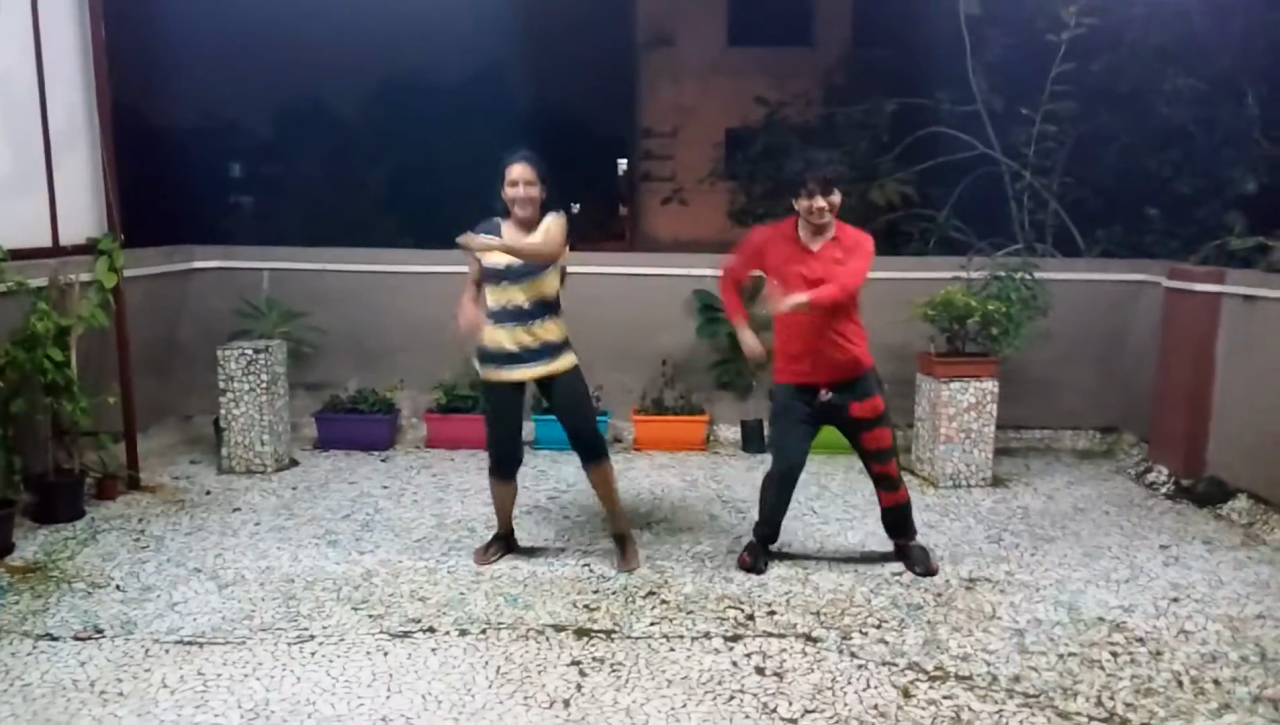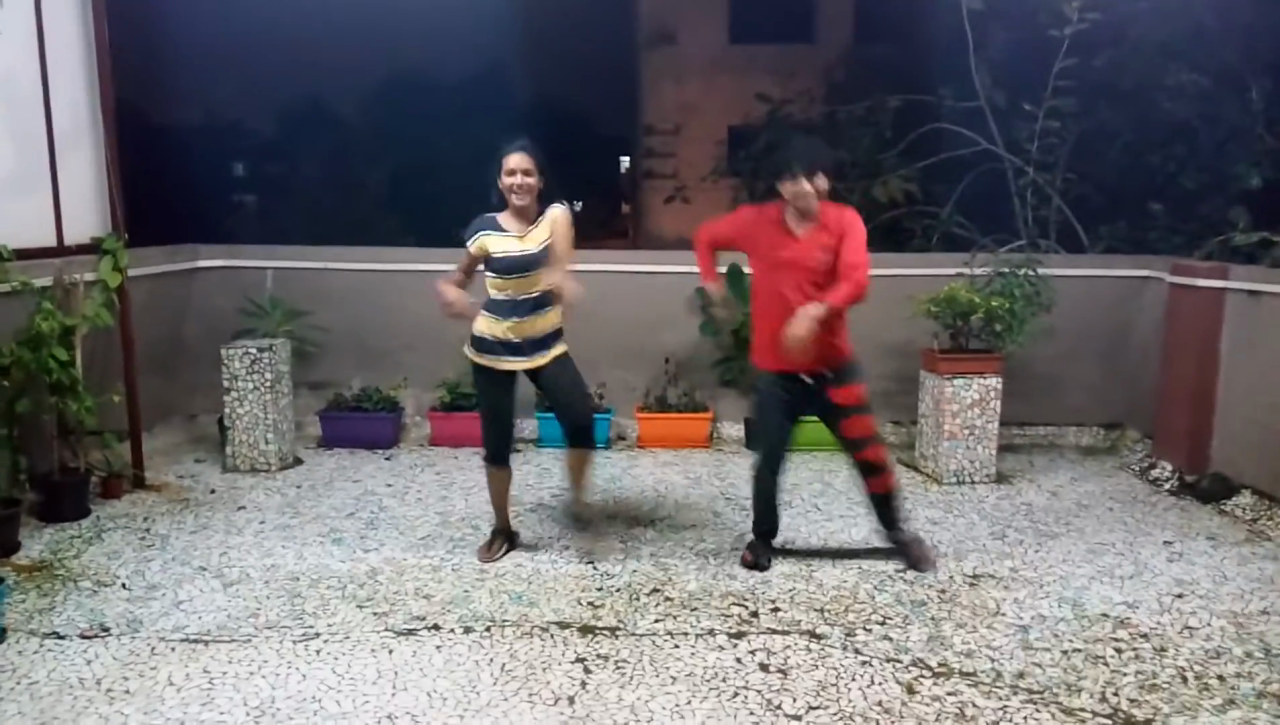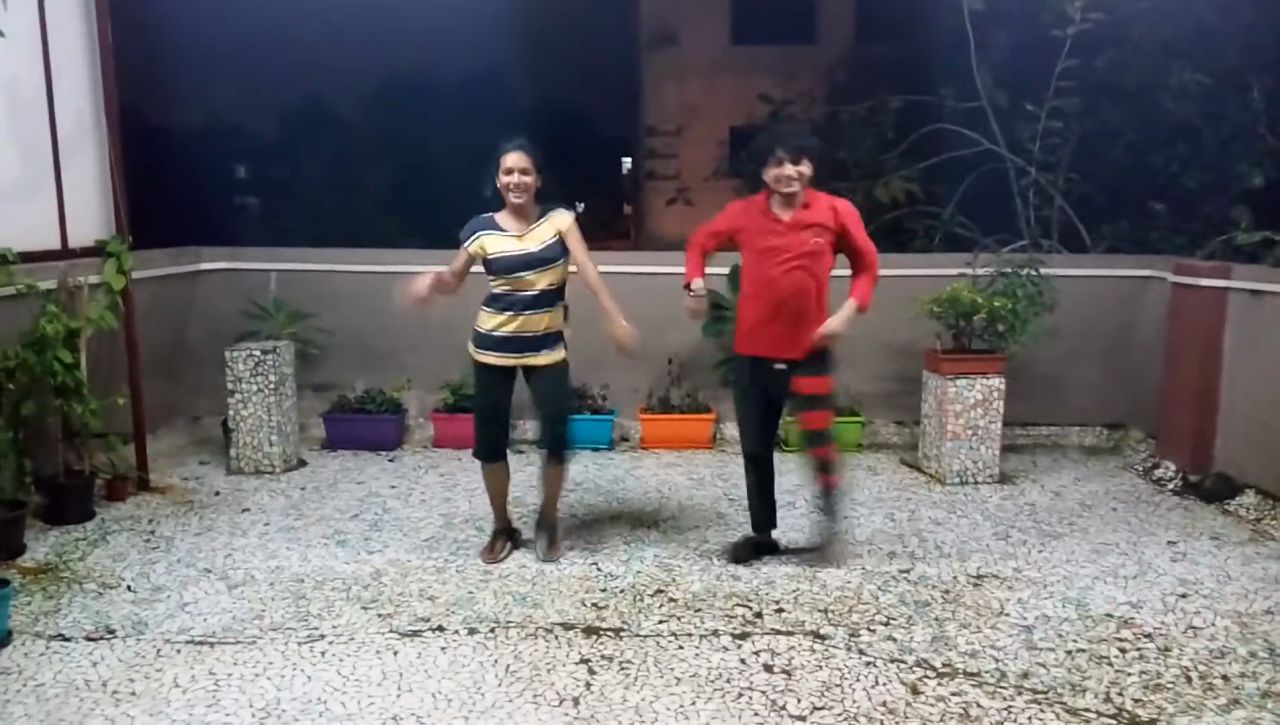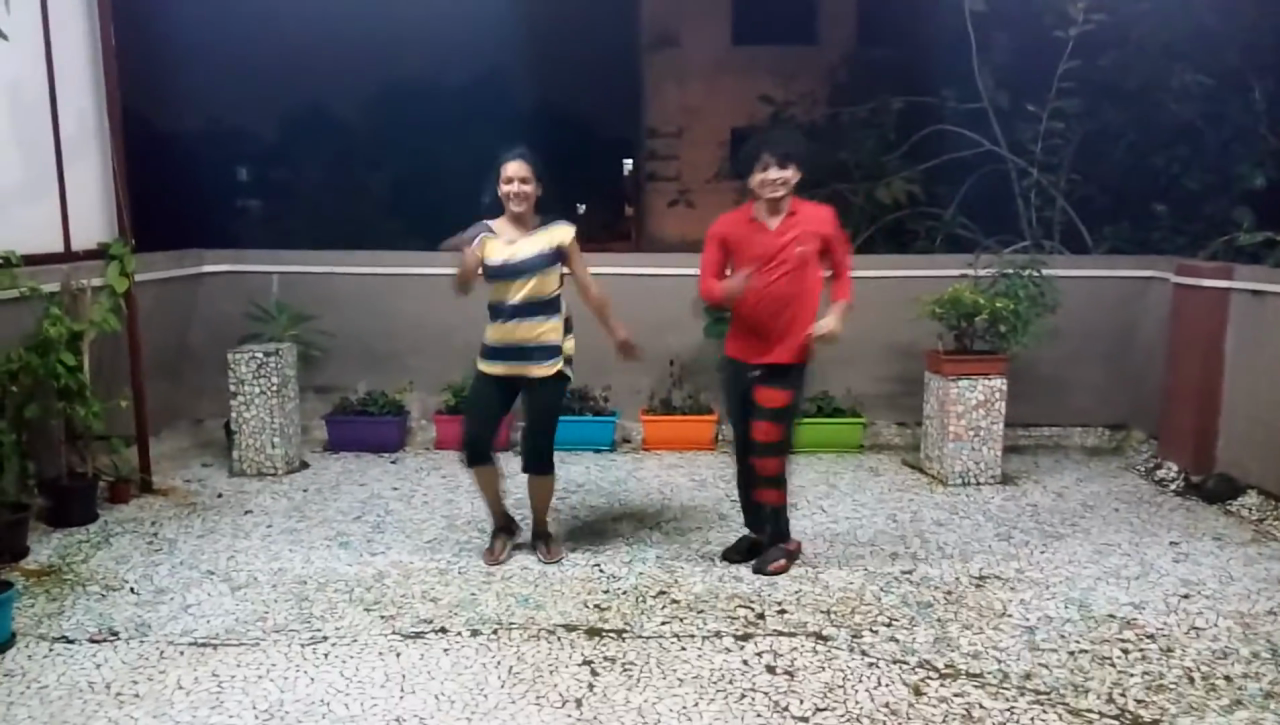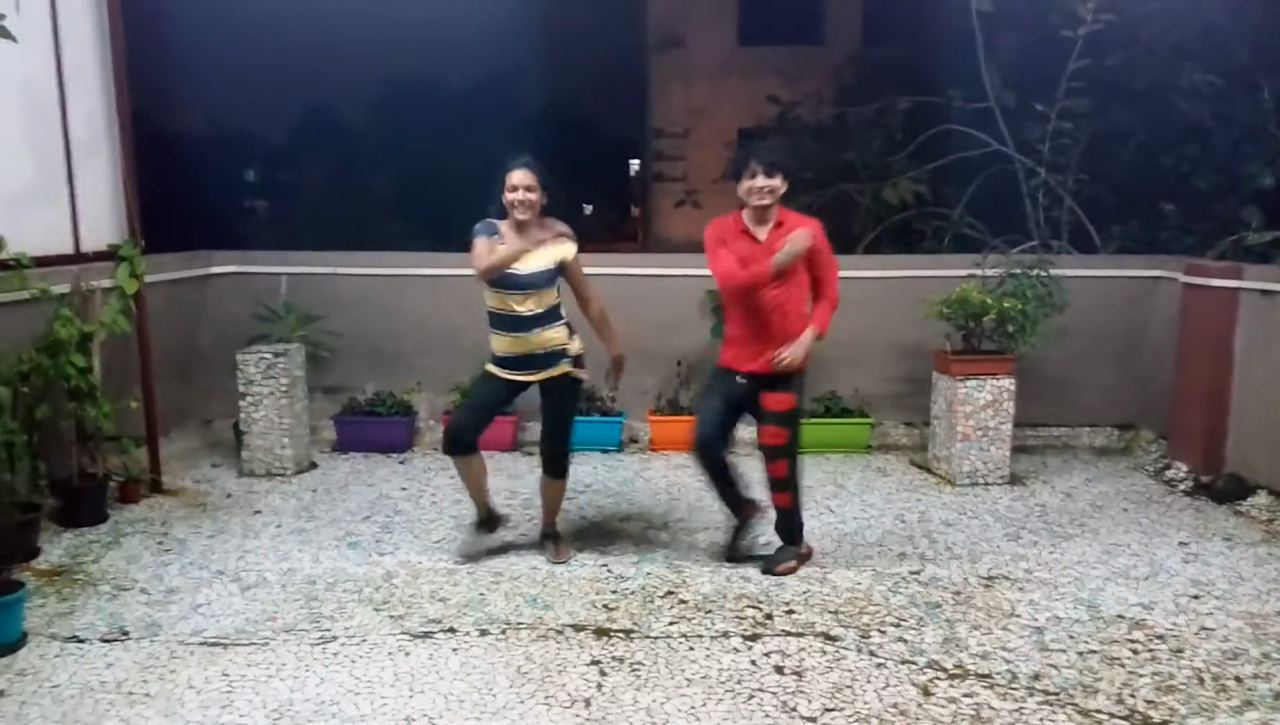
dt=0.1s
person 1, frame 1
left shoulder: (857, 242)
right shoulder: (769, 239)
left elbow: (847, 292)
right elbow: (731, 278)
left wrist: (797, 300)
right wrist: (743, 329)
left hip: (853, 379)
right hip: (796, 383)
left knee: (884, 465)
right knee: (785, 469)
left ankle: (906, 542)
right ankle: (761, 542)
person 1, frame 2
left shoulder: (846, 221)
right shoulder: (754, 221)
left elbow: (856, 281)
right elbow: (705, 236)
left wrist: (814, 314)
right wrist: (711, 281)
left hip: (831, 365)
right hip: (776, 370)
left knee: (869, 451)
right knee: (769, 459)
left ankle: (898, 531)
right ankle: (762, 538)
person 1, frame 3
left shoulder: (836, 210)
right shoulder: (741, 214)
left elbow: (868, 264)
right elbow: (700, 242)
left wrist: (850, 308)
right wrist: (694, 283)
left hip: (806, 352)
right hip: (753, 353)
left knee: (818, 438)
right knee: (755, 447)
left ankle: (829, 518)
right ankle: (761, 532)
person 1, frame 4
left shoulder: (820, 219)
right shoulder: (730, 226)
left elbow: (841, 270)
right elbow: (709, 288)
left wrist: (835, 313)
right wrist: (730, 289)
left hip: (787, 359)
right hip: (740, 359)
left knee: (767, 452)
right knee: (745, 451)
left ankle: (781, 541)
right ankle: (757, 532)
person 1, frame 5
left shoulder: (807, 230)
right shoulder: (721, 231)
left elbow: (828, 293)
right elbow: (730, 283)
left wrist: (806, 339)
right wrist: (780, 258)
left hip: (785, 367)
right hip: (732, 366)
left knee: (777, 457)
right knee: (706, 444)
left ankle: (793, 542)
right ankle: (742, 510)
person 2, frame 1
left shoulder: (554, 222)
right shoulder: (487, 232)
left elbow: (545, 245)
right elbow: (472, 288)
left wrist: (485, 245)
right wrist: (468, 312)
left hip: (554, 354)
right hip: (500, 361)
left knee: (588, 442)
right knee: (503, 454)
left ankle: (621, 533)
right ankle: (504, 533)
person 2, frame 2
left shoulder: (557, 214)
right shoulder: (484, 229)
left elbow: (562, 253)
right elbow: (457, 279)
left wrist: (563, 279)
right wrist: (449, 292)
left hip: (545, 345)
right hip: (492, 348)
left knee: (581, 418)
right knee: (498, 443)
left ankle: (577, 501)
right ankle: (502, 529)
person 2, frame 3
left shoulder: (559, 219)
right shoulder: (482, 230)
left elbow: (585, 267)
right elbow: (452, 282)
left wrist: (614, 316)
right wrist: (430, 281)
left hip: (544, 345)
right hip: (492, 345)
left knee: (557, 434)
right knee: (492, 440)
left ankle: (548, 521)
right ankle: (503, 529)
person 2, frame 4
left shoulder: (558, 232)
right shoulder: (485, 235)
left elbow: (586, 284)
right elbow: (464, 285)
left wrist: (616, 332)
right wrist: (466, 258)
left hip: (549, 355)
right hip: (499, 356)
left knee: (538, 450)
right knee: (475, 443)
left ankle: (540, 530)
right ankle: (502, 523)
person 2, frame 5
left shoulder: (562, 244)
right shoulder: (488, 232)
left elbow: (589, 302)
right elbow: (484, 267)
left wrist: (614, 350)
right wrist: (533, 241)
left hip: (557, 360)
right hip: (506, 362)
left knee: (555, 452)
right knee: (458, 434)
left ankle: (550, 531)
right ankle: (486, 512)
